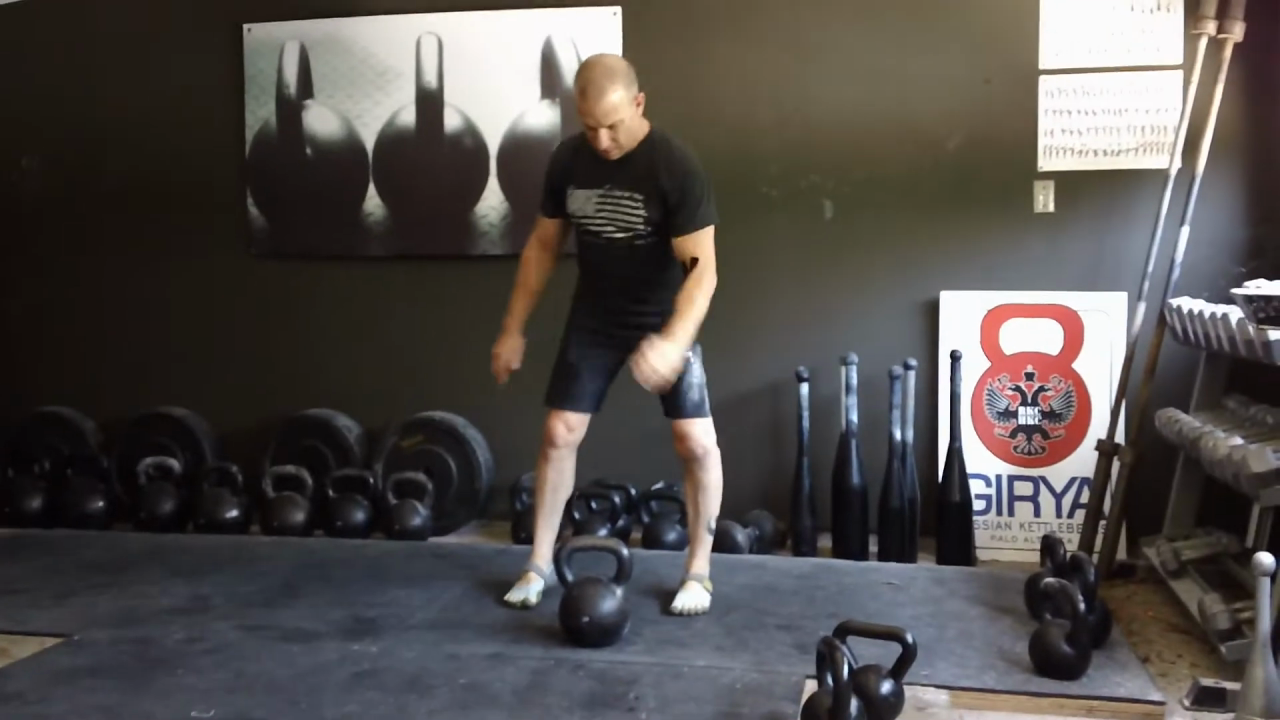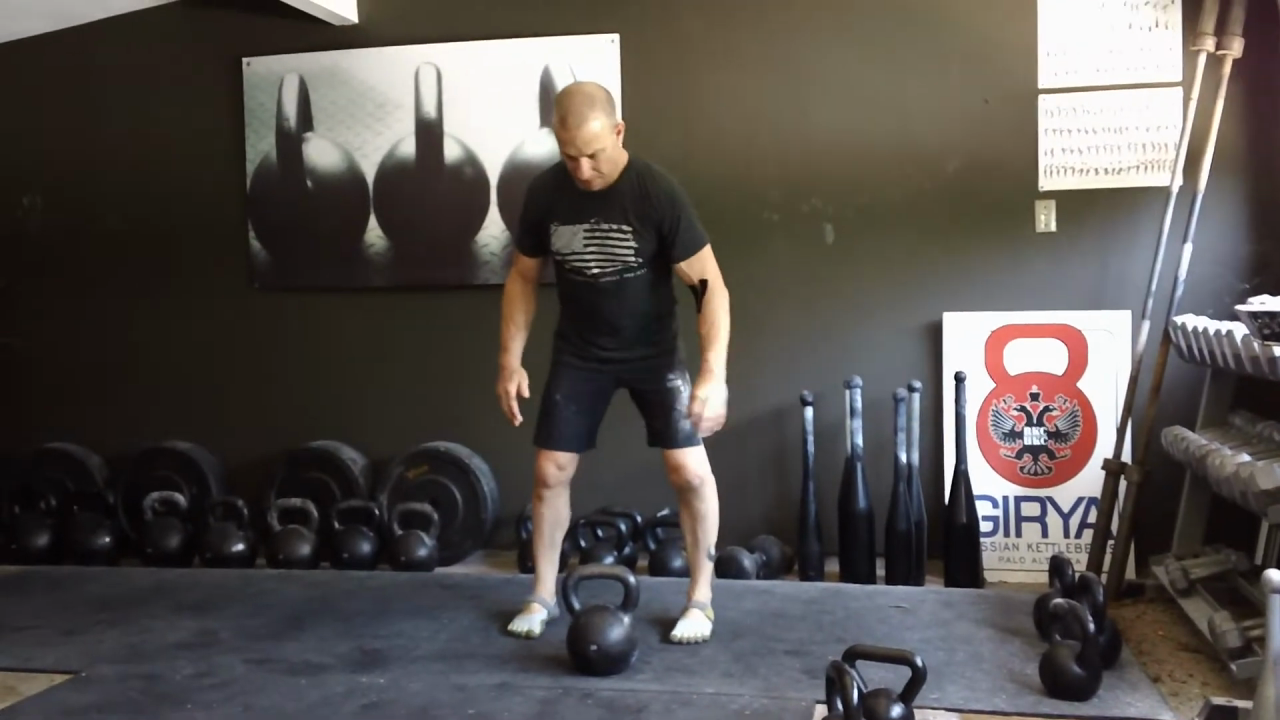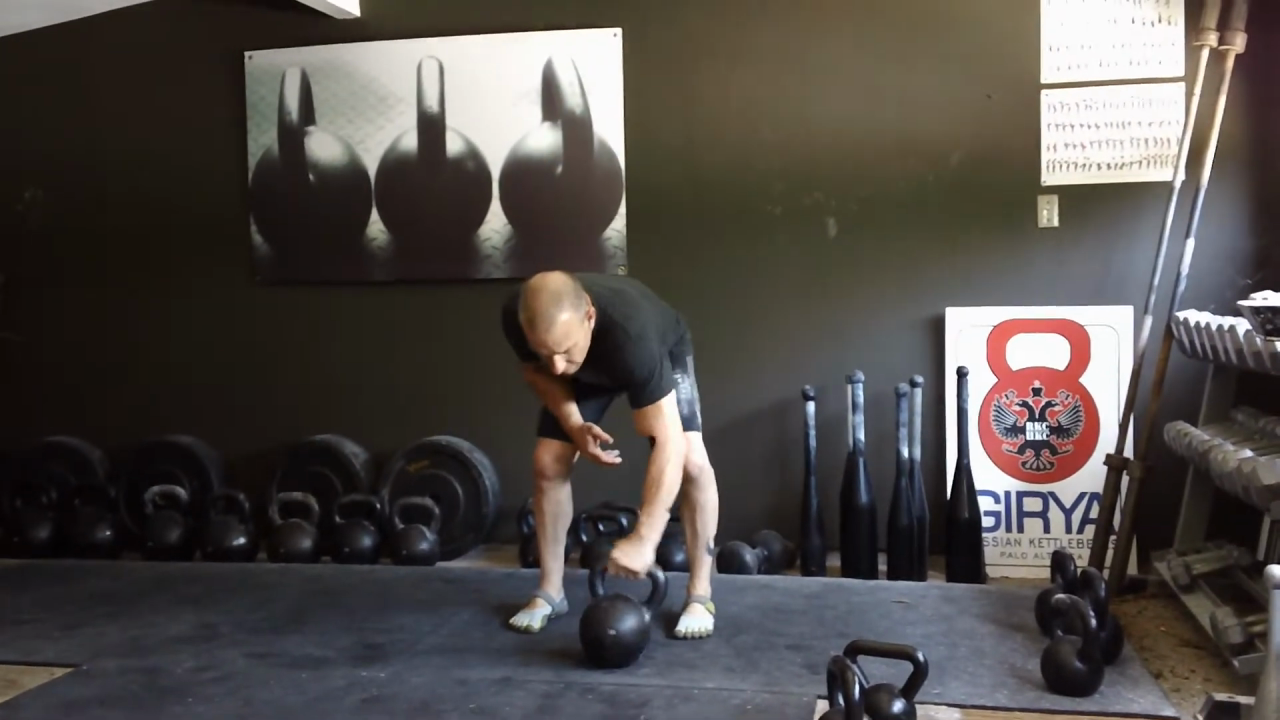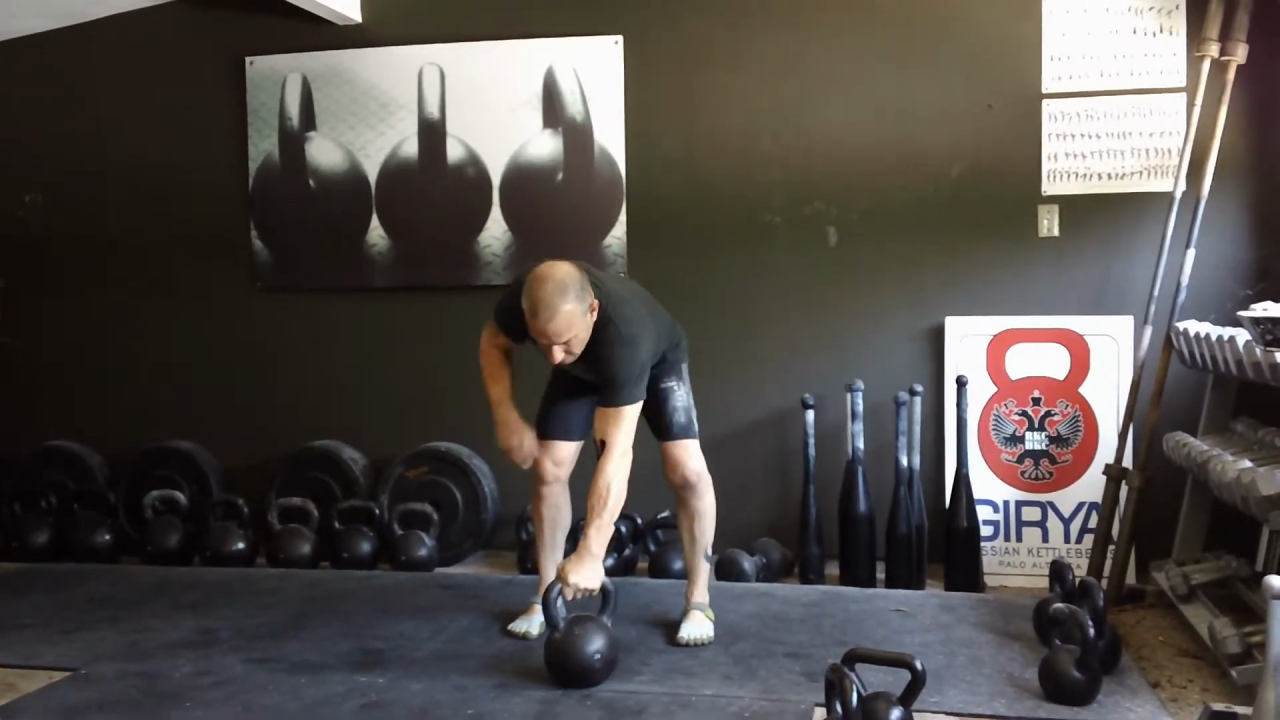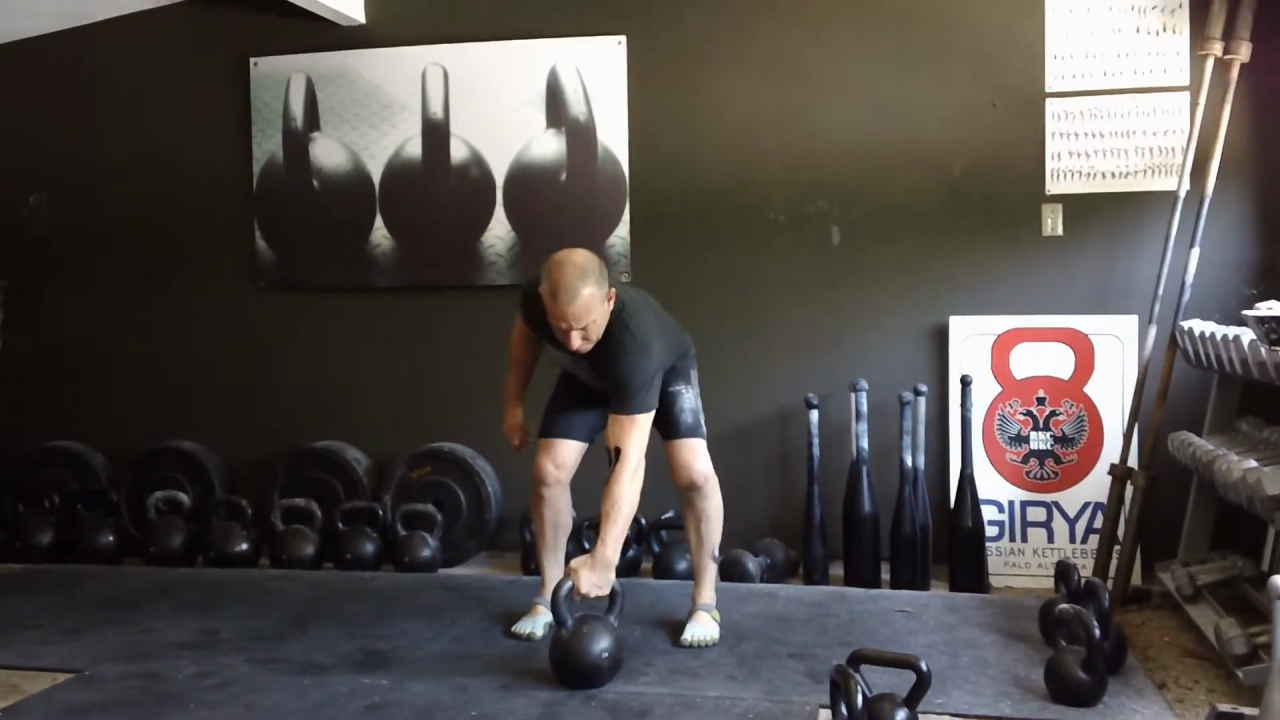
dt=1s
person 1, frame 1
left shoulder: (674, 166)
right shoulder: (567, 159)
left elbow: (701, 267)
right elbow: (544, 244)
left wrist: (673, 341)
right wrist: (513, 328)
left hip: (662, 322)
right hip: (594, 318)
left knee: (696, 441)
right knee: (558, 435)
left ankle: (698, 572)
right ankle: (540, 564)
person 1, frame 2
left shoulder: (658, 193)
right shoulder: (544, 193)
left elbow: (710, 287)
right elbow: (522, 278)
left wrist: (713, 374)
right wrist: (509, 361)
left hip: (654, 353)
right hip: (578, 353)
left knee: (690, 472)
right knee: (550, 472)
left ankle: (700, 599)
right ankle: (544, 594)
person 1, frame 3
left shoulder: (632, 335)
right shoulder: (516, 316)
left elbow: (668, 445)
right elbow: (534, 370)
left wrist: (643, 538)
right wrist: (574, 425)
left hip: (664, 349)
right hip: (586, 372)
left knee: (692, 464)
right knee: (548, 463)
left ankle: (700, 596)
right ankle: (549, 591)
person 1, frame 4
left shoulder: (625, 335)
right shoulder: (524, 297)
left elbow: (616, 453)
right elbow: (494, 344)
left wrist: (590, 553)
right wrist: (507, 418)
left hip: (656, 357)
right hip: (583, 369)
left knee: (687, 471)
right knee: (549, 469)
left ankle: (698, 602)
right ankle: (546, 597)
person 1, frame 5
left shoulder: (637, 341)
right shoulder: (537, 298)
left elbow: (630, 461)
right elbow: (525, 335)
left wrist: (604, 558)
right wrist: (514, 404)
left hip: (666, 369)
right hip: (587, 377)
left knee: (695, 472)
right knee: (549, 470)
left ankle: (704, 603)
right ankle: (548, 597)
